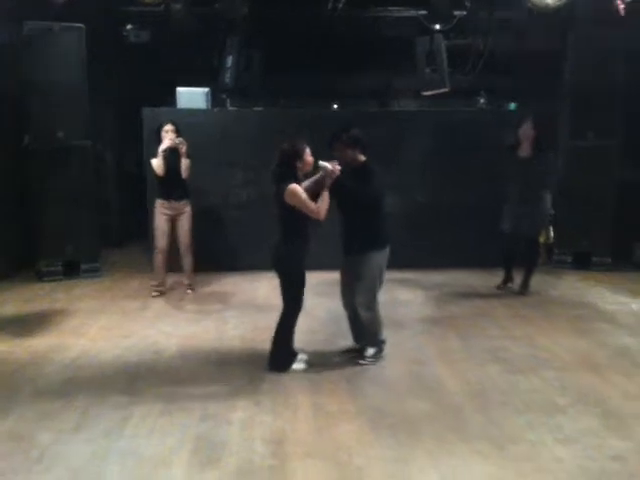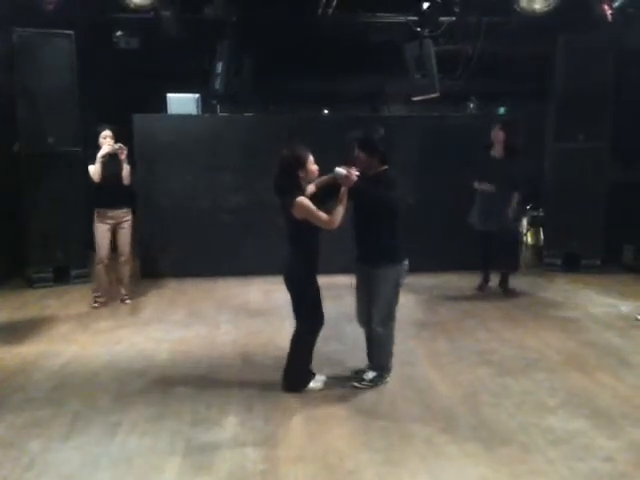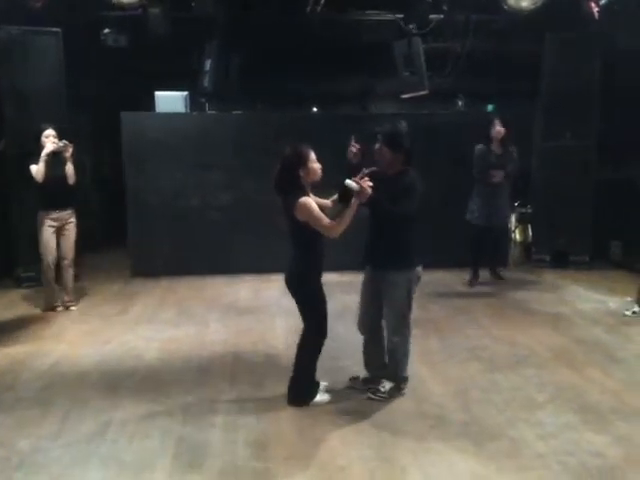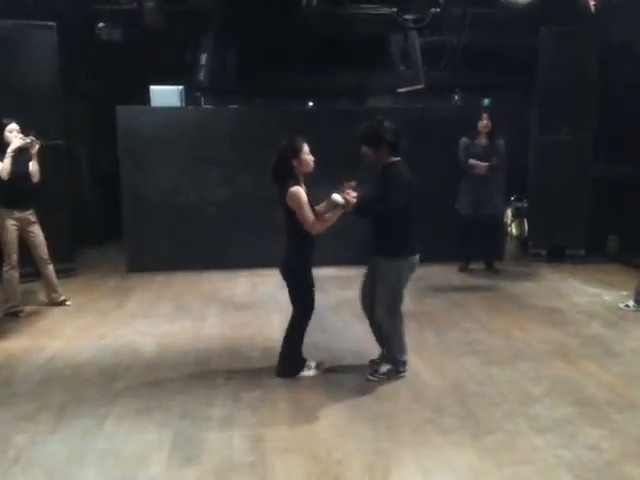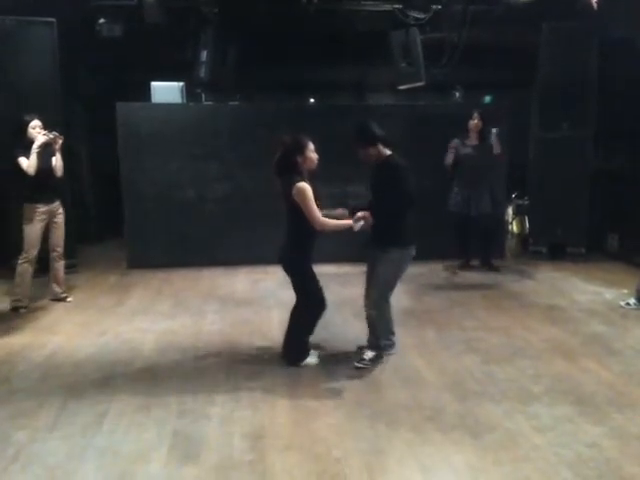
dt=1s
person 1, frame 1
left shoulder: (370, 174)
right shoulder: (344, 174)
left elbow: (368, 198)
left wrist: (339, 180)
left hip: (373, 247)
right hip: (351, 246)
left knee: (365, 300)
right knee: (349, 299)
left ankle: (375, 345)
right ankle: (362, 342)
person 1, frame 2
left shoulder: (388, 182)
right shoulder: (364, 179)
left elbow: (388, 204)
left wrist: (355, 186)
left hip: (389, 262)
right hip: (366, 260)
left knee: (381, 319)
right knee: (366, 318)
left ankle: (381, 370)
right ankle: (374, 364)
person 1, frame 3
left shoulder: (410, 182)
right shoulder: (377, 176)
left elbow: (399, 216)
right elbow: (346, 198)
left wrist: (370, 197)
right wrist: (353, 167)
left hip: (401, 268)
right hip: (376, 264)
left knee: (396, 326)
right knee: (368, 323)
left ankle: (397, 381)
right ankle: (376, 374)
person 1, frame 4
left shoulder: (398, 176)
right shoulder: (388, 172)
left elbow: (387, 210)
left wrist: (357, 205)
right wrist: (358, 201)
left hip: (398, 255)
right hip: (384, 252)
left knee: (387, 310)
right knee: (369, 301)
left ankle: (397, 364)
right ankle: (390, 353)
person 1, frame 5
left shoulder: (397, 168)
right shoulder: (380, 169)
left elbow: (406, 202)
left wrist: (374, 216)
right wrist: (365, 213)
left hip: (397, 245)
right hip: (382, 242)
left knee: (375, 297)
right knee: (376, 295)
left ankle: (377, 348)
right ankle: (385, 341)
person 2, frame 1
left shoulder: (292, 185)
right shoulder: (291, 189)
left elbow: (304, 189)
right elbow: (319, 213)
left wrist: (322, 176)
right wrist: (327, 183)
left hip: (291, 253)
right hip: (289, 255)
left knee: (293, 304)
right knee: (292, 306)
left ankle: (285, 353)
right ankle: (280, 360)
person 2, frame 2
left shoulder: (297, 194)
right shoulder: (299, 202)
left elbow: (314, 186)
right elbow: (331, 223)
left wrist: (337, 177)
right wrist: (344, 190)
left hip: (301, 269)
right hip: (301, 272)
left knee: (312, 321)
right knee: (308, 324)
left ankle: (301, 372)
right ankle: (296, 379)
person 2, frame 3
left shoulder: (303, 196)
right shoulder: (302, 202)
left elbow: (328, 205)
right elbow: (333, 230)
right wrist: (357, 200)
left hip: (304, 274)
right hip: (304, 277)
left knee: (314, 329)
right knee: (316, 332)
left ankle: (306, 383)
right ankle: (301, 393)
person 2, frame 4
left shoulder: (296, 187)
right shoulder: (294, 191)
left elbow: (314, 213)
right elbow: (314, 226)
left wrist: (336, 200)
right wrist: (342, 208)
left hip: (298, 260)
right hip: (296, 262)
left knee: (303, 309)
right knee: (303, 311)
left ankle: (293, 359)
right ankle: (290, 366)
person 2, frame 5
left shoulder: (295, 182)
right shoulder: (300, 186)
right elbow: (318, 223)
left wrist: (332, 213)
right wrist: (351, 223)
left hip: (295, 252)
right hip: (296, 255)
left knee: (306, 300)
right knee: (316, 302)
left ankle: (296, 348)
right ankle: (296, 353)
person 3, frame 1
left shoulder: (181, 153)
right shoulder: (157, 154)
left elbow: (185, 175)
right elbow: (160, 172)
left wrist: (183, 154)
right wrist: (161, 151)
left hip: (183, 204)
right hip: (163, 204)
left knee: (185, 246)
right knee: (161, 247)
left ankle: (189, 283)
right ankle: (158, 285)
person 3, frame 2
left shoulder: (120, 159)
right shoulder: (94, 160)
left elbow: (127, 181)
right elbow: (96, 178)
left wrist: (124, 161)
right wrist: (100, 156)
left hip: (124, 212)
right hip: (103, 214)
left knee: (125, 255)
right knee: (102, 256)
left ankle: (125, 293)
right ankle: (99, 296)
person 3, frame 3
left shoulder: (62, 159)
right shoulder: (36, 161)
left elbow: (71, 181)
right elbow: (39, 178)
left wrist: (68, 159)
right wrist: (44, 155)
left hip: (68, 214)
right hip: (47, 216)
left knee: (68, 259)
right knee: (49, 260)
left ankle: (68, 299)
right ankle: (51, 301)
person 3, frame 4
left shoulder: (25, 155)
left elbow: (35, 179)
left wrist: (33, 156)
left hip: (28, 213)
left knee: (43, 256)
left ankle: (55, 296)
person 3, frame 5
left shoulder: (49, 149)
right shoulder: (22, 151)
left elbow: (59, 173)
right elbow: (30, 170)
left wrist: (57, 150)
right wrist: (35, 147)
left hip: (55, 206)
right hip: (34, 208)
left knee: (57, 251)
right knee: (29, 254)
left ankle: (58, 291)
right ankle: (19, 300)
person 4, frame 1
left shoulder: (543, 157)
right shoulder: (512, 155)
left elbow: (547, 186)
right elbow: (509, 181)
left wrist: (546, 208)
right wrist: (508, 201)
left hip: (533, 207)
right hip: (513, 206)
left knee: (531, 243)
right knee: (509, 242)
left ankle: (526, 281)
right ankle: (507, 276)
person 4, frame 2
left shoulder: (512, 158)
right shoulder: (484, 157)
left elbow: (516, 185)
right elbow: (475, 180)
left wrist: (512, 206)
right wrist: (481, 185)
left hip: (504, 206)
right hip: (484, 205)
left knee: (507, 243)
right knee: (485, 243)
left ankle: (504, 280)
right ankle: (485, 278)
person 4, frame 3
left shoulder: (509, 151)
right shoulder: (481, 149)
left elbow: (512, 171)
right elbow: (478, 173)
left wrist: (497, 174)
right wrist: (496, 175)
left hip: (501, 197)
right hip: (482, 197)
left knee: (500, 234)
right knee: (478, 235)
left ankle: (494, 268)
right ankle: (474, 272)
person 4, frame 4
left shoulder: (498, 143)
right shoulder: (466, 142)
left elbow: (498, 164)
right elbow: (464, 164)
left wrist: (476, 164)
right wrist: (486, 166)
left hip: (492, 190)
right hip: (471, 190)
left knee: (492, 226)
right knee: (469, 226)
left ankle: (489, 261)
right ankle: (465, 260)
person 4, frame 5
left shoulder: (488, 144)
right shoulder: (458, 143)
left elbow: (495, 162)
right elbow: (450, 165)
left wrist: (495, 142)
right wrist: (450, 155)
left hip: (484, 191)
right hip: (463, 190)
left knee: (488, 225)
right knee: (463, 225)
left ankle: (486, 259)
right ankle: (465, 259)
